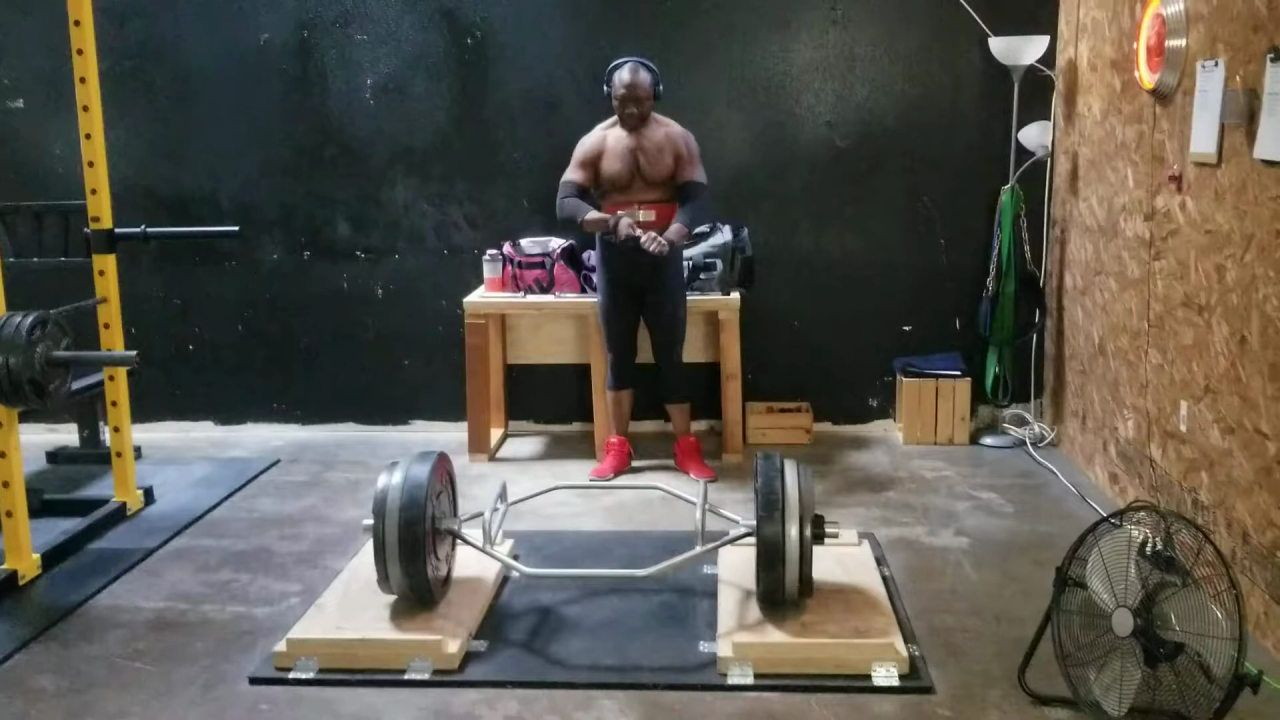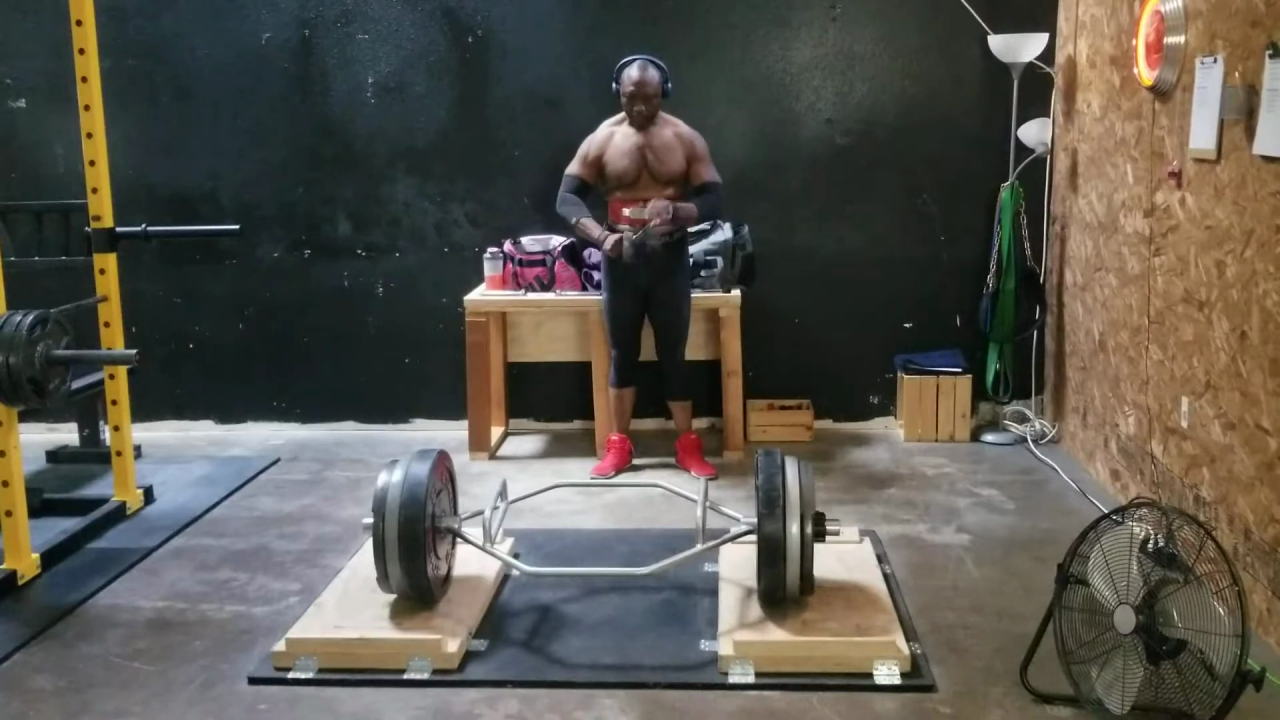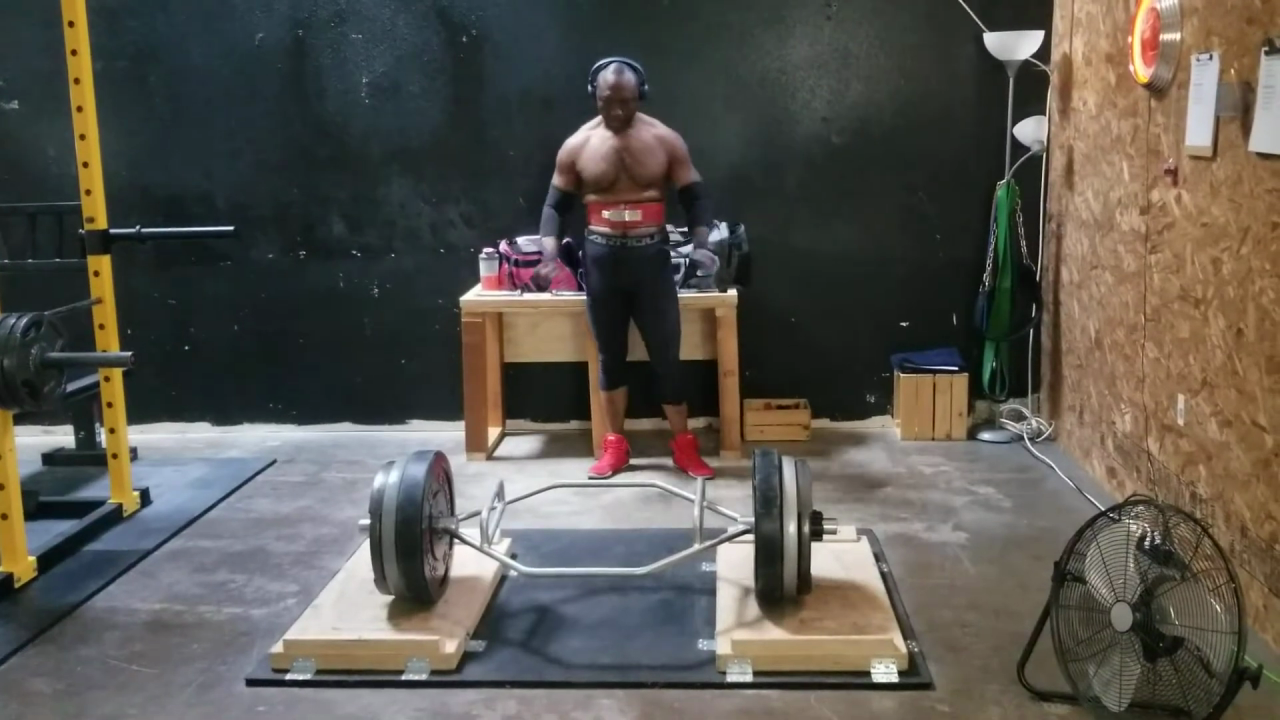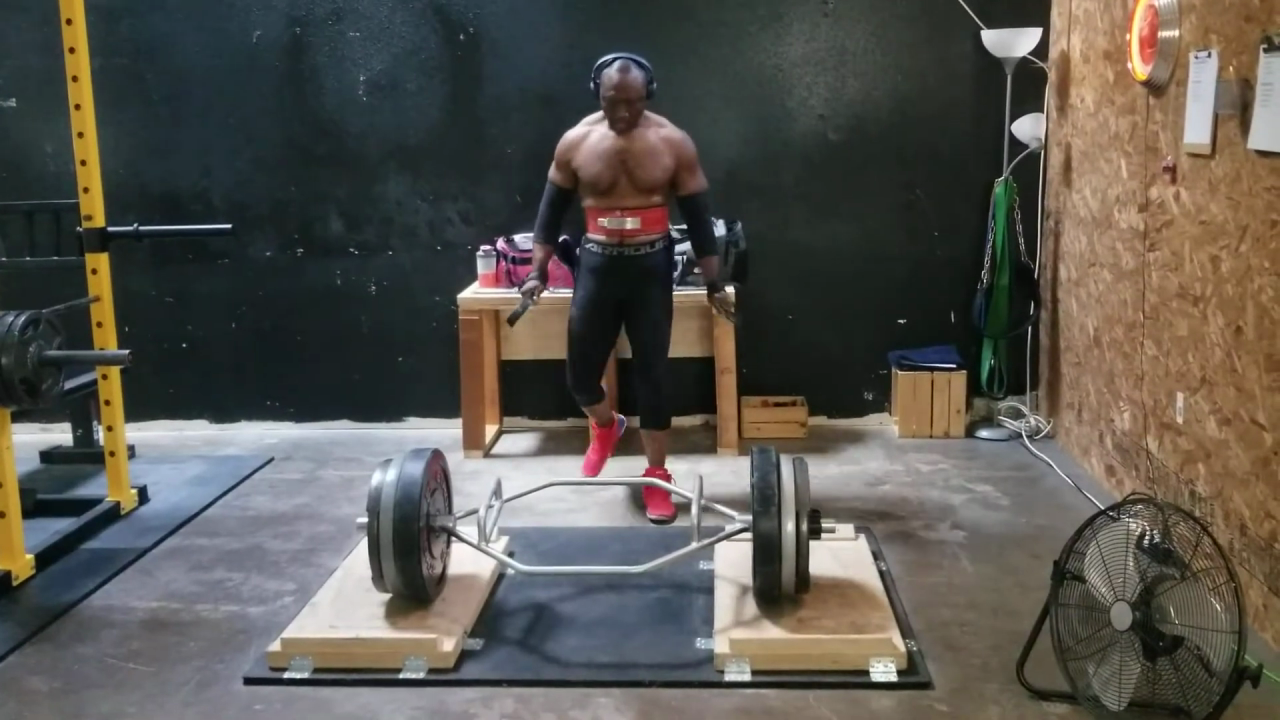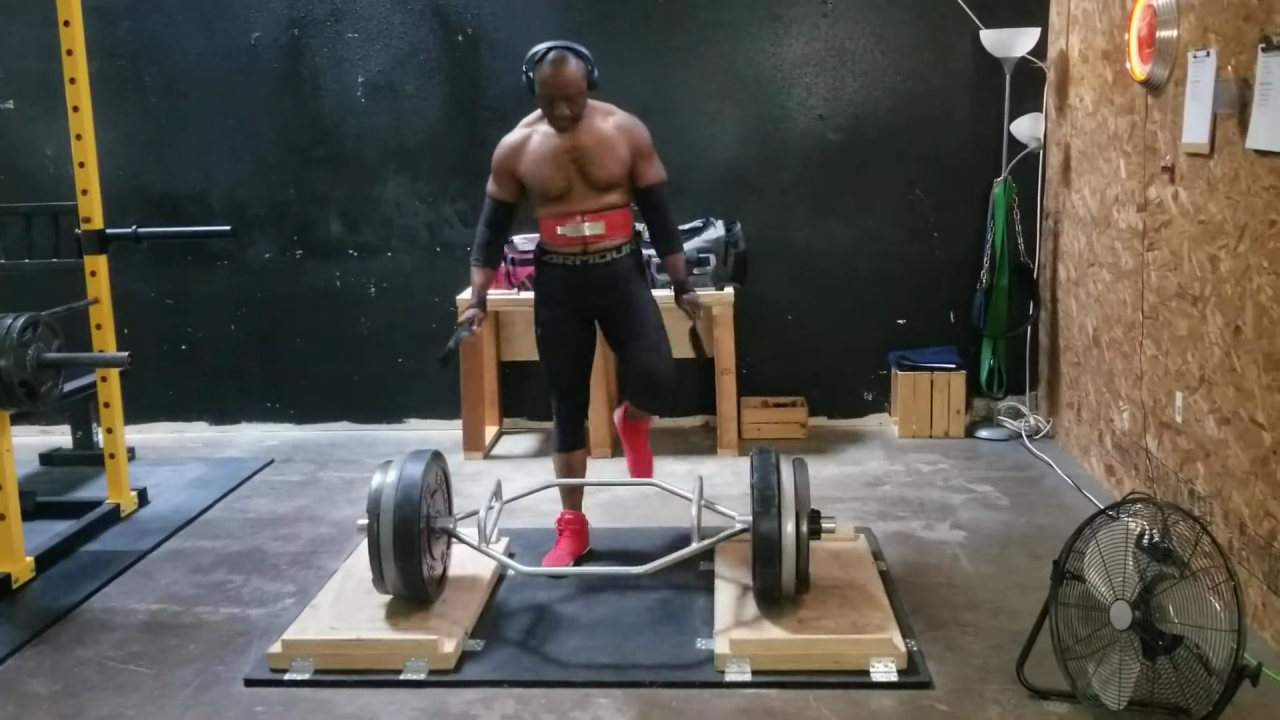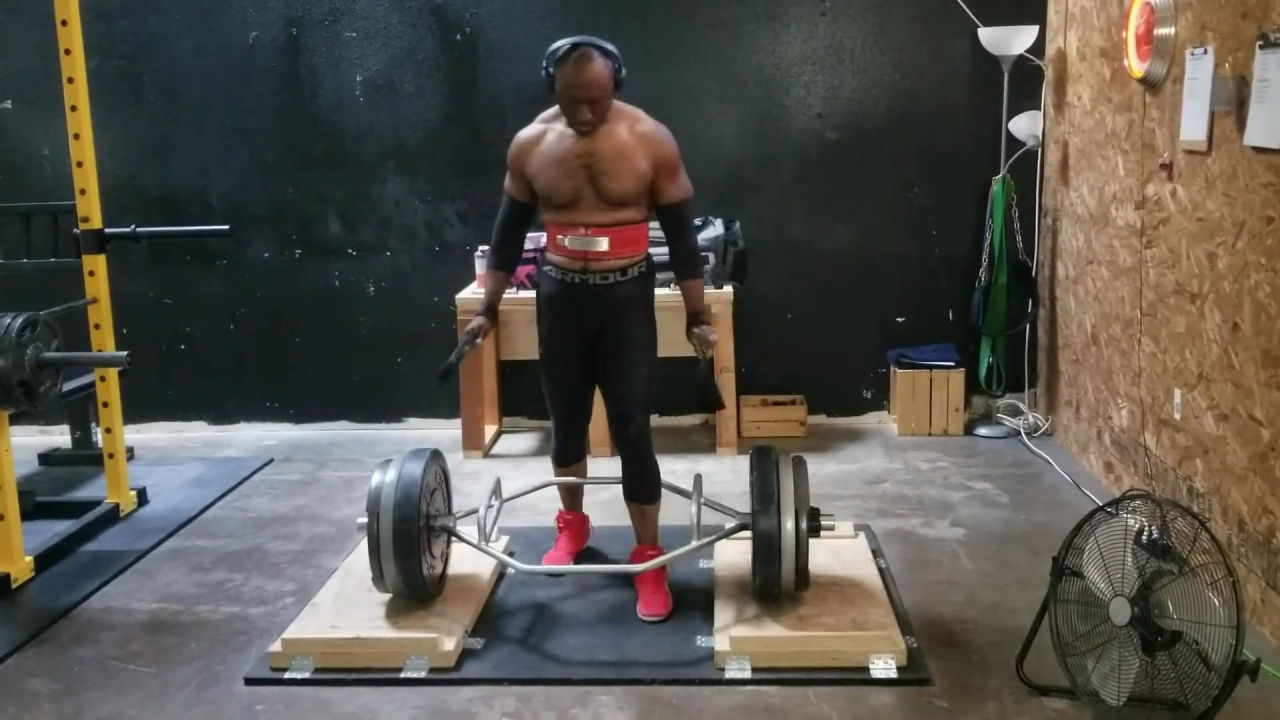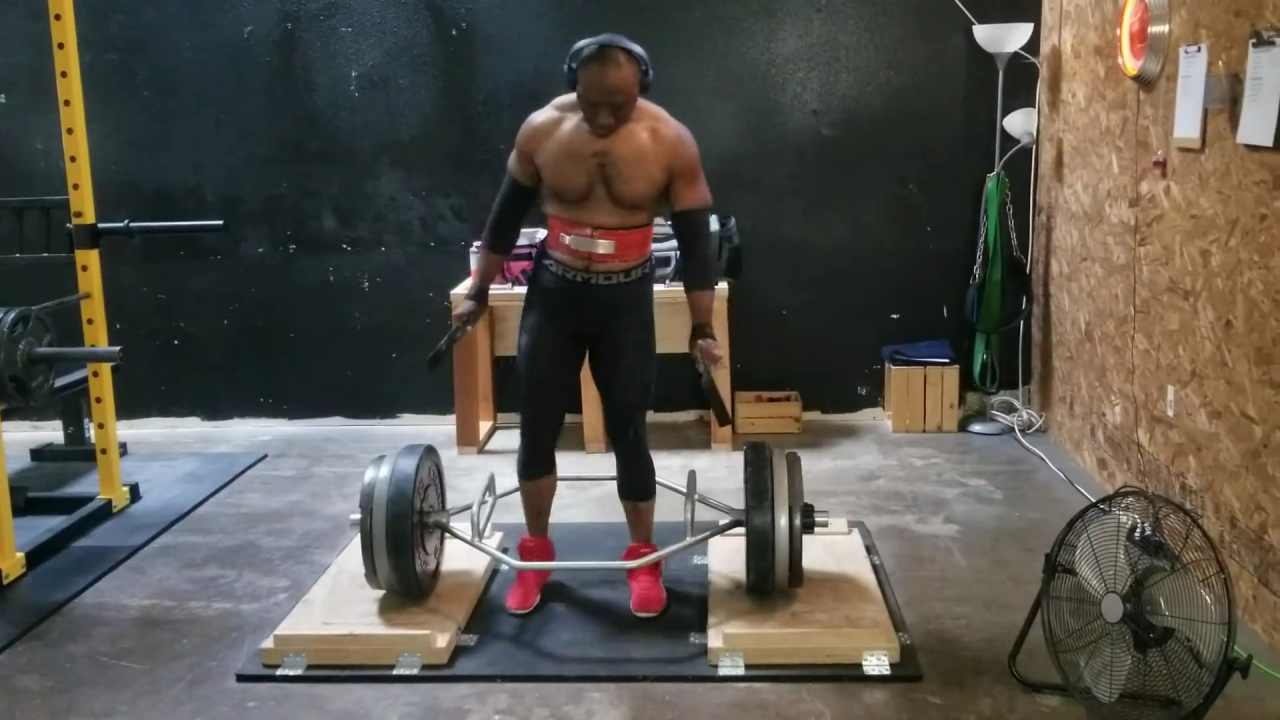
dt=0.7s
person 1, frame 1
left shoulder: (679, 139)
right shoulder: (594, 143)
left elbow: (696, 200)
right elbow: (566, 203)
left wrist: (670, 238)
right wrist: (612, 222)
left hip: (663, 257)
right hip: (614, 258)
left knee: (670, 355)
right knee: (618, 355)
left ankle: (686, 447)
right ankle: (618, 446)
person 1, frame 2
left shoulder: (687, 139)
right shoulder: (601, 140)
left elbow: (713, 201)
right elbow: (566, 198)
left wrist: (677, 212)
right wrist: (601, 235)
left hip: (670, 255)
right hip: (621, 258)
left knee: (673, 353)
right knee: (622, 352)
left ankle: (688, 445)
right ankle: (618, 444)
person 1, frame 3
left shoulder: (666, 141)
right shoulder: (577, 145)
left elbow: (696, 199)
right elbow: (554, 206)
left wrist: (701, 246)
right wrist: (550, 254)
left hip: (650, 257)
right hip: (600, 259)
left knee: (666, 355)
right knee: (610, 355)
left ankle: (684, 444)
right ankle: (615, 445)
person 1, frame 4
left shoulder: (674, 143)
right shoulder: (575, 142)
left elbow: (697, 216)
right elbow: (552, 208)
left wrist: (713, 284)
right wrist: (538, 271)
left hip: (652, 266)
right hip: (596, 264)
left knee: (651, 374)
right knee: (580, 370)
left ankle: (656, 476)
right ankle: (606, 426)
person 1, frame 5
left shoulder: (626, 131)
right shoulder: (515, 147)
left elbow: (657, 211)
right elbow: (493, 226)
left wrist: (681, 283)
right wrist: (478, 298)
left hip: (621, 270)
right hip: (557, 279)
left knee: (655, 372)
right knee: (568, 403)
left ankle: (633, 421)
right ankle: (572, 524)
person 1, frame 6
left shoulder: (651, 140)
right shoulder: (530, 144)
left elbow: (680, 233)
right elbow: (509, 231)
left wrist: (696, 316)
right wrist: (489, 308)
left hip: (627, 297)
right hip: (559, 295)
left knee: (631, 431)
right knee: (567, 422)
left ankle: (649, 560)
right ankle: (573, 523)
person 1, frame 7
left shoulder: (672, 142)
right shoulder: (541, 129)
left elbow: (695, 239)
right elbow: (508, 213)
left wrist: (702, 328)
right wrist: (478, 292)
left hip: (626, 297)
right hip: (552, 289)
left knee: (627, 432)
right knee: (538, 430)
left ankle: (643, 558)
right ankle: (536, 552)
